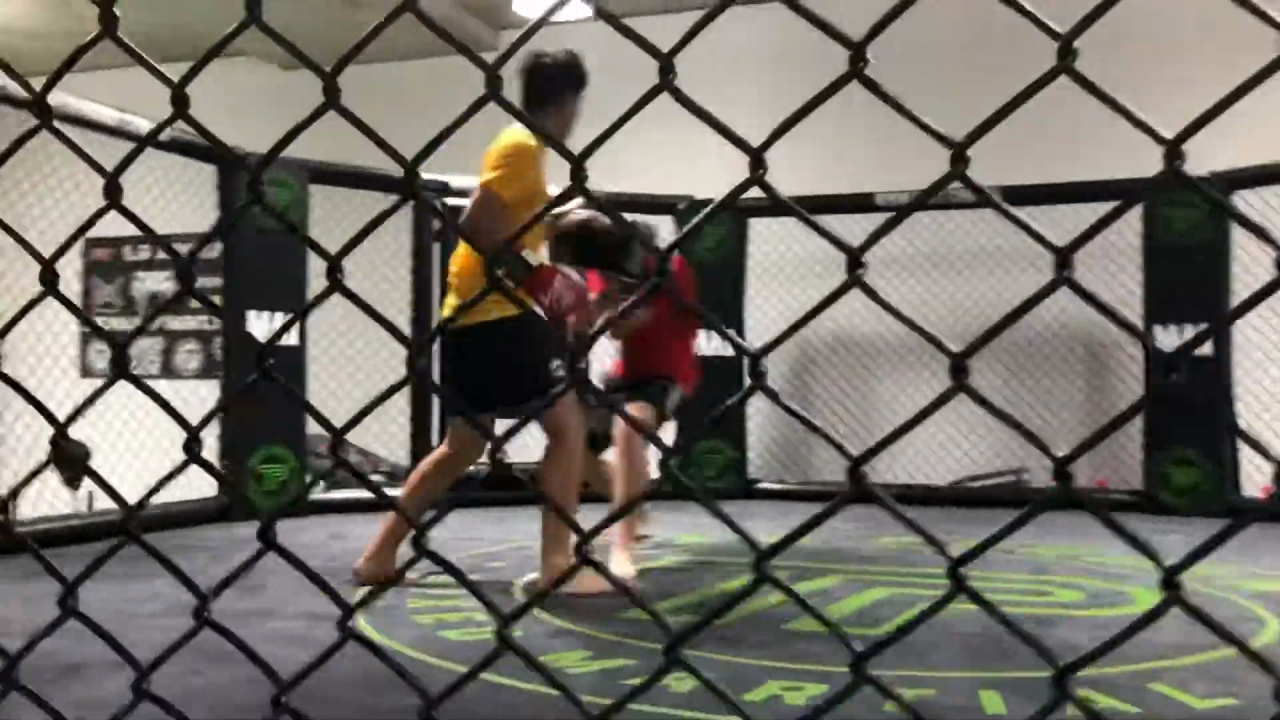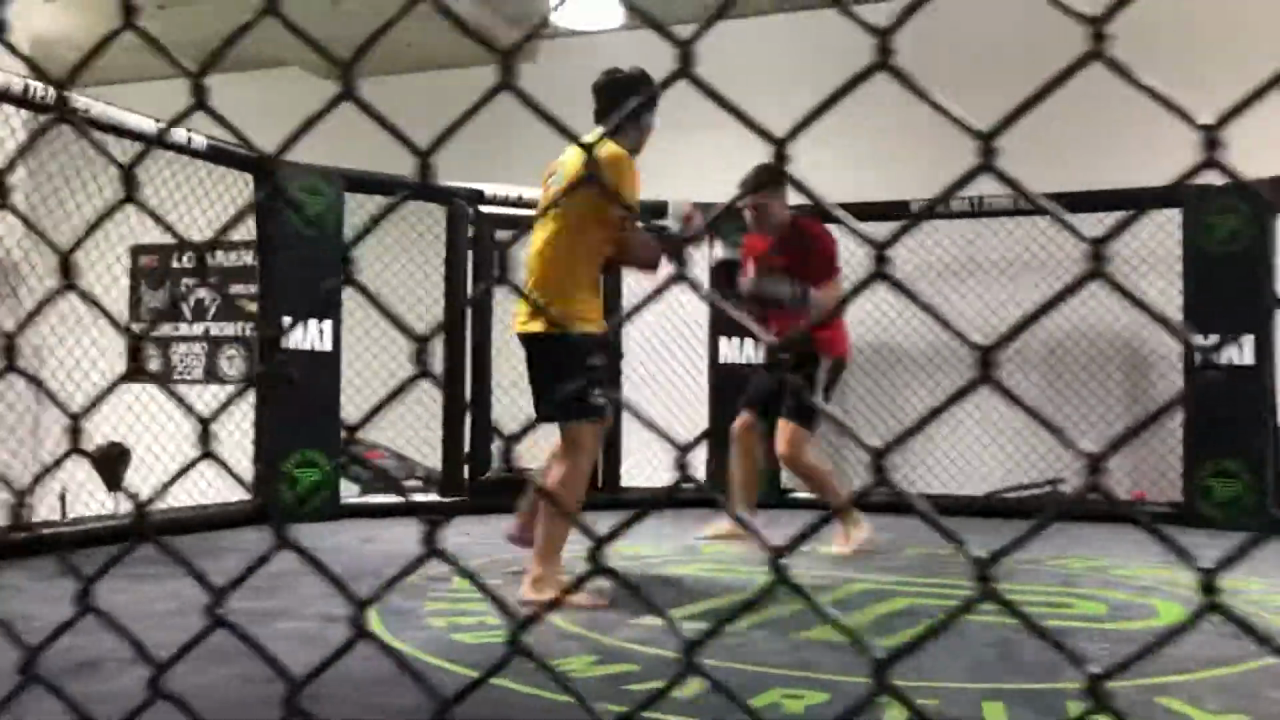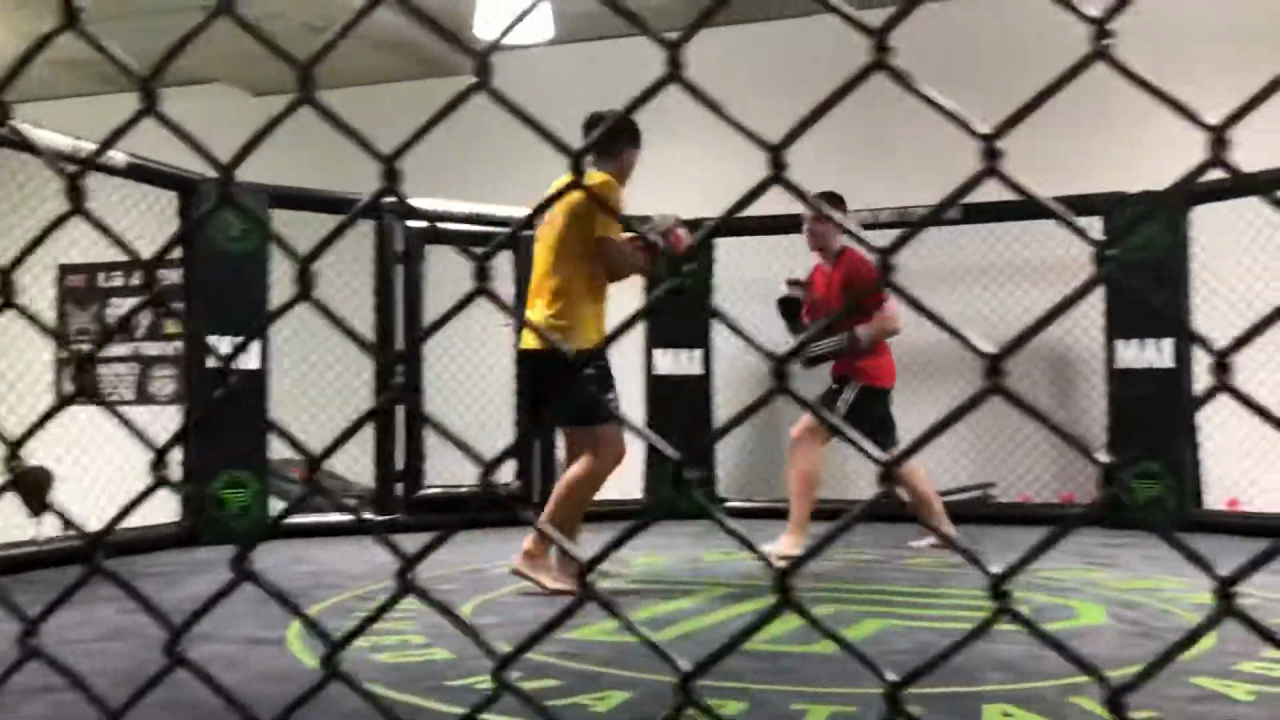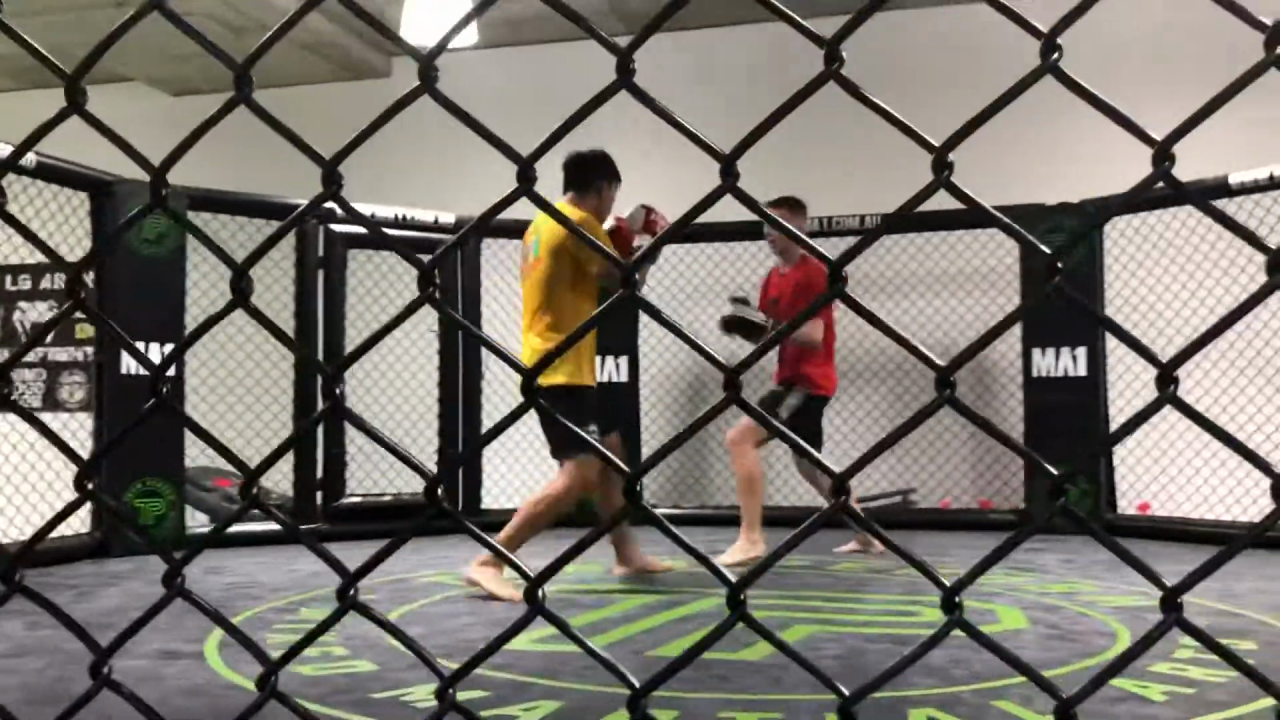
dt=0.4s
person 1, frame 1
left shoulder: (518, 146)
right shoulder: (521, 148)
right elbow: (478, 220)
right wrist: (529, 272)
left hip: (471, 314)
right hip: (492, 312)
left knee: (461, 446)
right knee: (567, 422)
left ankle: (378, 555)
right ankle: (559, 564)
person 1, frame 2
left shoulder: (577, 156)
right shoulder: (613, 161)
right elbow: (638, 252)
left wrist: (646, 245)
right wrist: (680, 239)
left hip: (546, 314)
right hip: (569, 319)
left knee: (582, 431)
right knee: (583, 441)
left ankle: (529, 520)
right ankle: (543, 577)
person 1, frame 3
left shoulder: (563, 187)
right shoulder: (601, 186)
right elbow: (620, 264)
left wrist: (635, 252)
left hip: (543, 336)
right hip: (572, 338)
left knee: (582, 445)
right knee: (604, 449)
left ankle: (561, 553)
right ankle: (534, 551)
person 1, frame 4
left shoulder: (542, 225)
right shoulder: (577, 224)
right elbow: (615, 284)
left wrist: (608, 246)
left hip: (562, 367)
right hip: (560, 371)
left knee: (611, 453)
right knee: (577, 476)
left ankle: (627, 554)
right ankle: (487, 563)
person 2, frame 1
left shoulder: (674, 273)
right shoulder: (609, 270)
left elbow: (621, 324)
left hip: (667, 375)
right hip: (626, 372)
left knee: (628, 432)
left ankle: (622, 546)
right ankle: (632, 524)
person 2, frame 2
left shoulder: (812, 236)
right shoulder: (753, 243)
left elbow: (831, 301)
right elbow: (751, 303)
left wrist: (788, 293)
right wrist: (734, 282)
left hip: (819, 353)
right hip: (783, 351)
left knee: (790, 448)
right knee: (741, 430)
left ankle: (851, 521)
right ankle: (739, 517)
person 2, frame 3
left shoulder: (856, 267)
right shoulder: (816, 275)
left elbow: (890, 324)
right elbow: (809, 334)
left wrist: (840, 343)
right wrist: (794, 313)
left hip: (865, 376)
right hip: (856, 376)
left knee: (803, 437)
right knee: (893, 455)
left ankle: (794, 538)
right ankle: (943, 527)
person 2, frame 4
left shoulder: (812, 273)
right shoulder: (773, 277)
left elbow: (812, 337)
right elbow: (769, 331)
left wrist: (760, 323)
right wrist: (750, 322)
left hip: (807, 381)
right hip: (805, 381)
left knee: (740, 438)
right knee: (807, 463)
left ankle: (750, 540)
right ankle: (866, 536)
